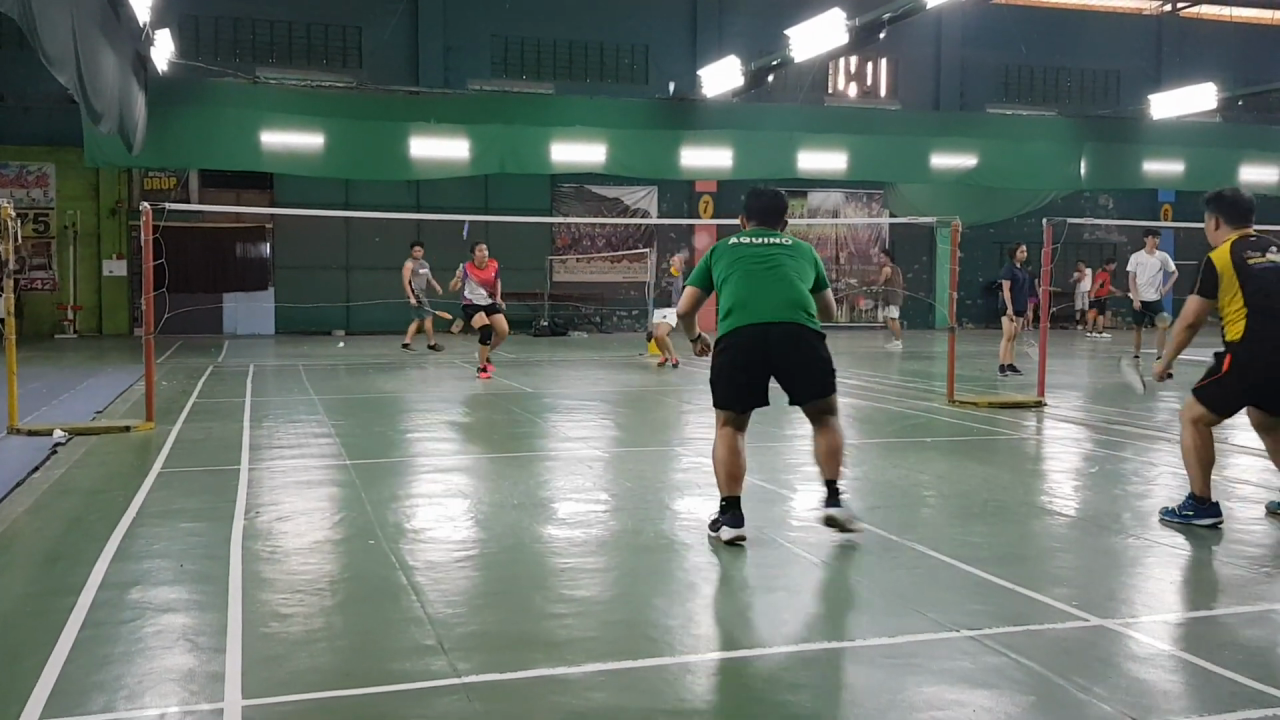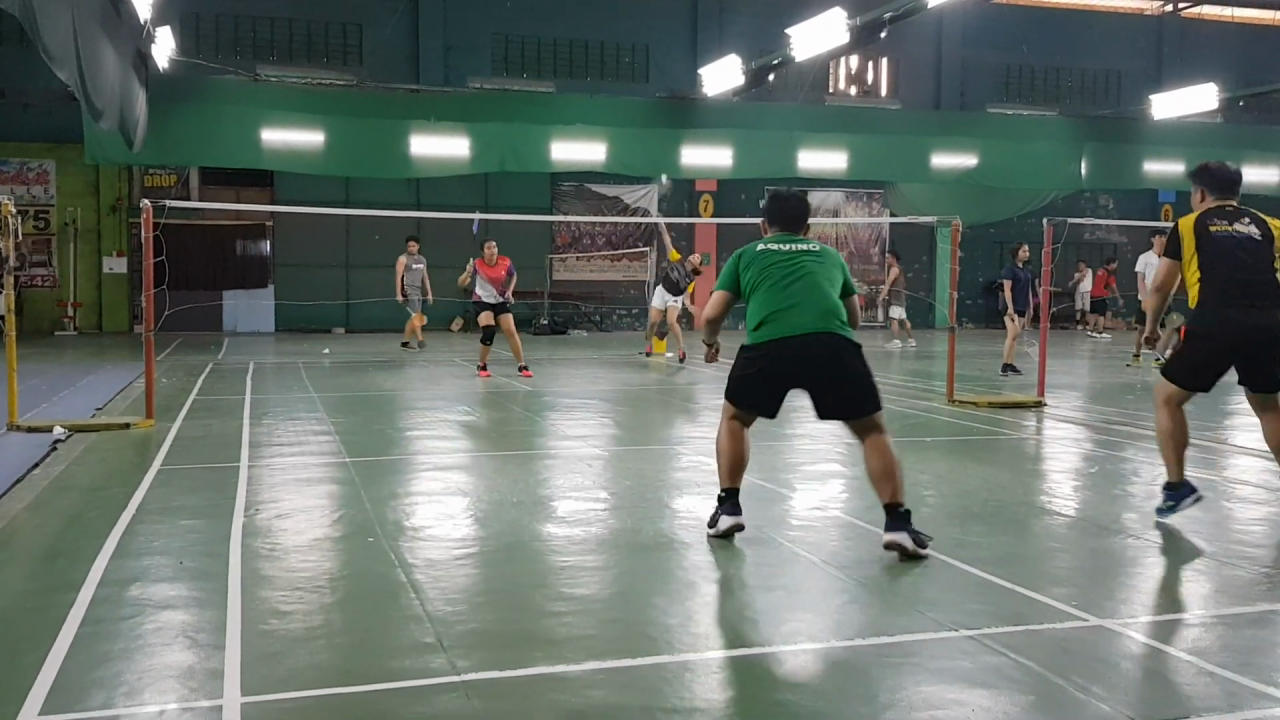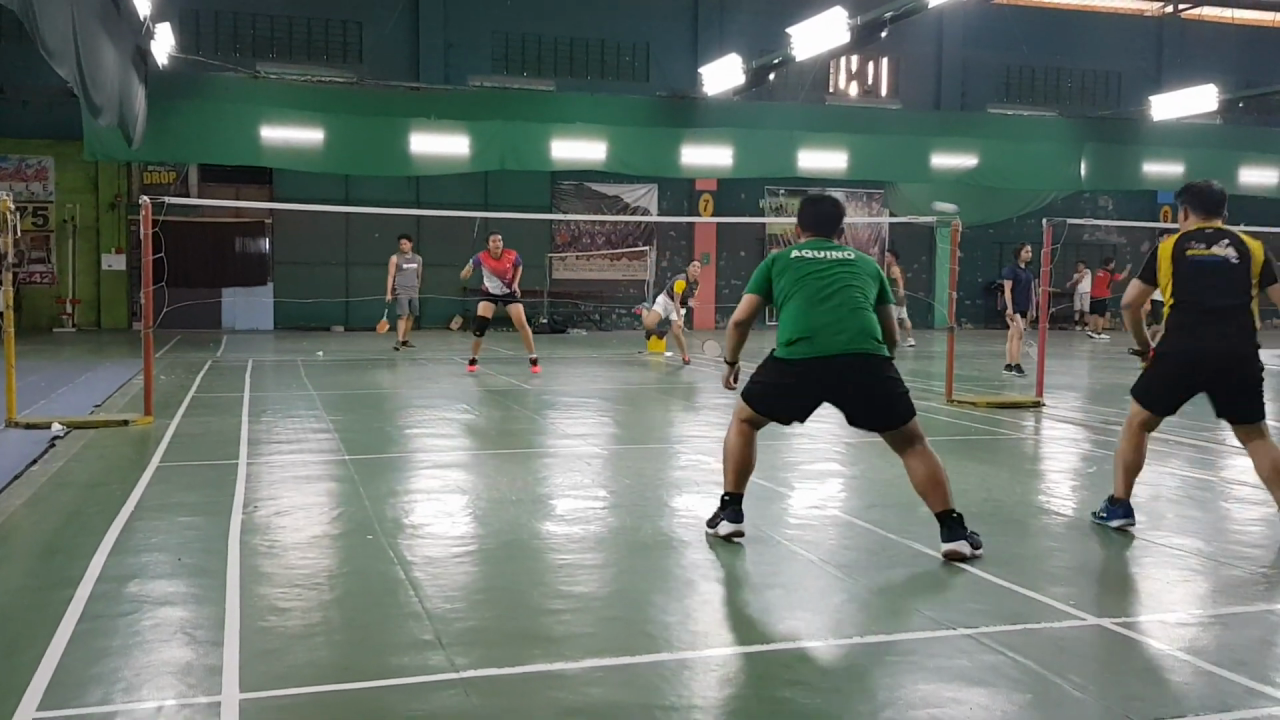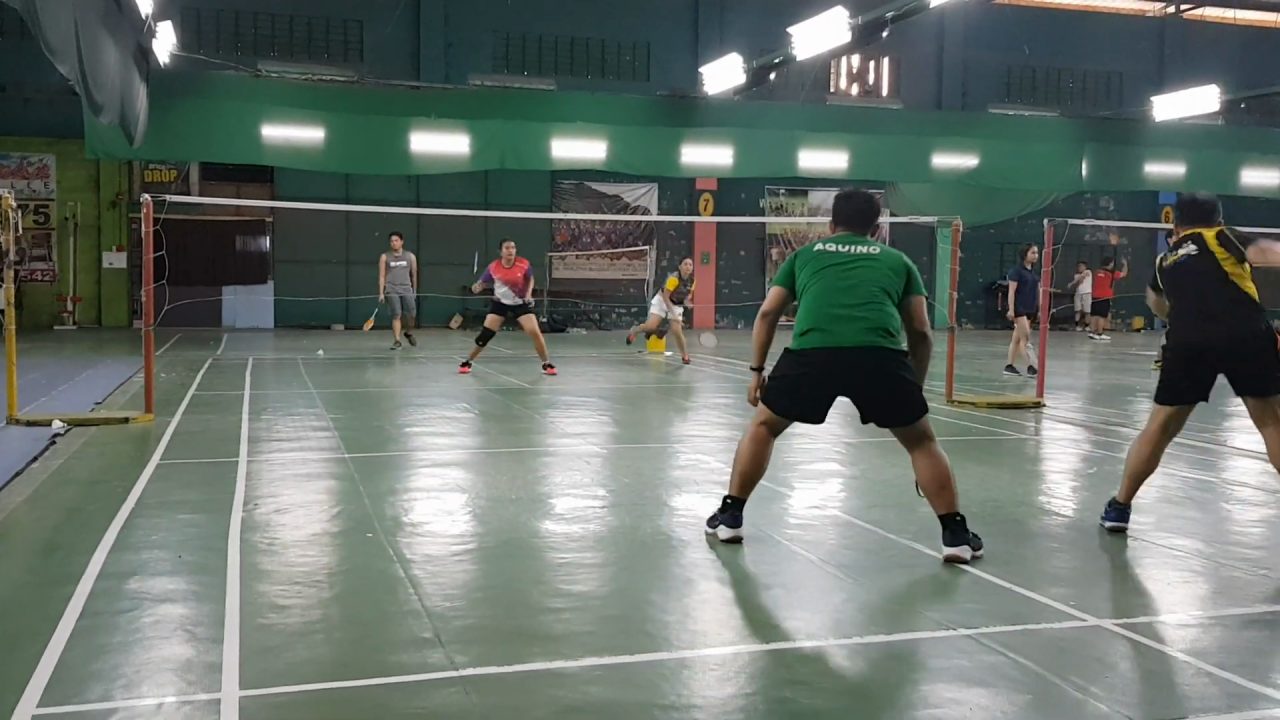
dt=0.2s
person 1, frame 1
left shoulder: (721, 250)
right shoulder: (803, 250)
left elbow: (684, 309)
right elbow: (829, 313)
left wrist: (696, 337)
left hip: (738, 336)
right hip: (799, 333)
left knee: (729, 427)
right knee: (825, 417)
left ankle: (730, 515)
right ankle: (833, 499)
person 1, frame 2
left shoulder: (745, 255)
right shoulder: (829, 256)
left elbow: (711, 316)
right elbow: (854, 318)
left wrist: (710, 342)
left hip: (768, 346)
right hip: (833, 344)
left knee: (734, 420)
right knee: (872, 433)
left ankle: (728, 508)
right ankle: (898, 523)
person 1, frame 3
left shoulder: (777, 260)
right shoulder: (866, 264)
left elbow: (740, 320)
right elbow: (890, 336)
left wrist: (731, 362)
right wrist: (865, 363)
left hip: (796, 360)
right hip: (865, 359)
left knee: (744, 422)
right knee: (911, 444)
left ankle: (730, 512)
right ankle: (954, 532)
person 1, frame 4
left shoulder: (805, 254)
right shoulder: (897, 260)
left elbow: (768, 312)
right elbow: (921, 332)
left wrist: (757, 370)
right wrist: (916, 384)
left hip: (811, 352)
right hip: (880, 353)
left knee: (763, 427)
right knee: (921, 441)
left ankle: (730, 516)
right ankle: (955, 534)
person 2, frame 1
left shoulder: (1219, 259)
left elbow: (1189, 321)
left wrist: (1165, 361)
left hip: (1250, 358)
left knee: (1193, 419)
left ankle: (1201, 504)
person 2, frame 2
left shoulder: (1188, 226)
left elbow: (1160, 285)
left wrist: (1151, 327)
left hip: (1213, 329)
left knee: (1166, 399)
left ankle: (1177, 488)
person 2, frame 3
left shoulder: (1167, 248)
left elbow: (1130, 302)
left wrist: (1142, 341)
left hip: (1180, 352)
right hip: (1238, 354)
left knee: (1136, 425)
left ankle: (1118, 506)
person 2, frame 4
left shoulder: (1164, 262)
right shoulder: (1221, 237)
left elbow: (1158, 303)
left hip: (1188, 341)
right hip: (1245, 335)
left knee: (1159, 429)
left ankle: (1119, 507)
